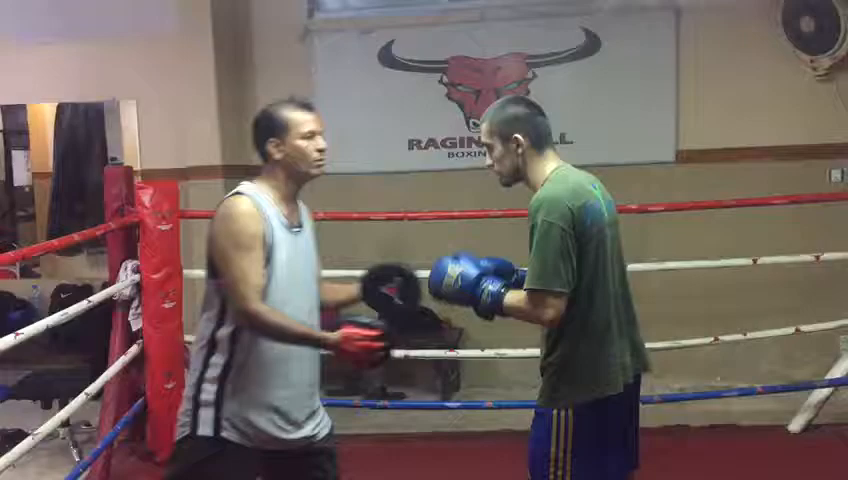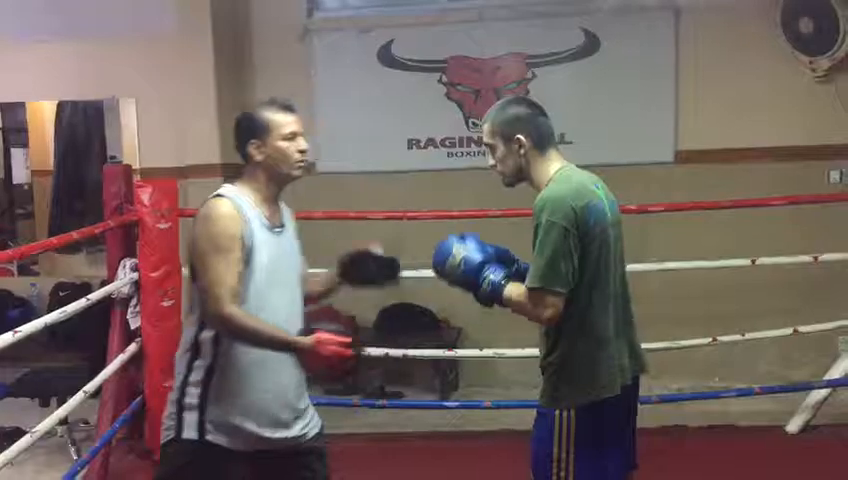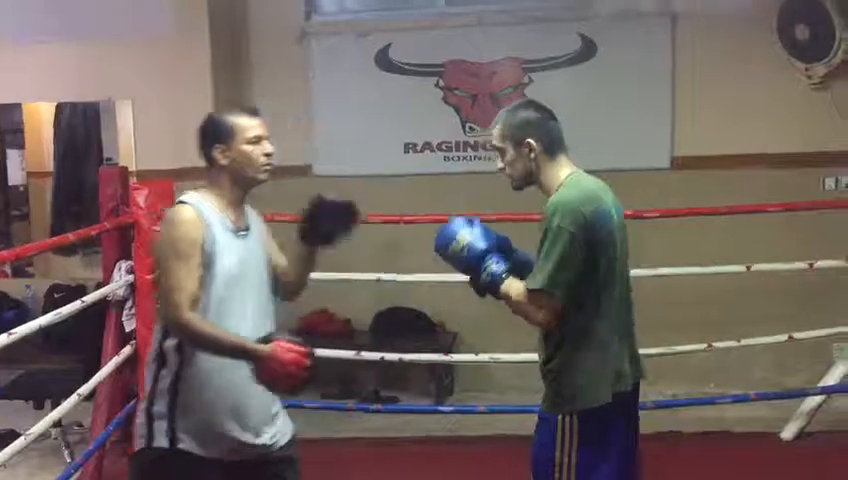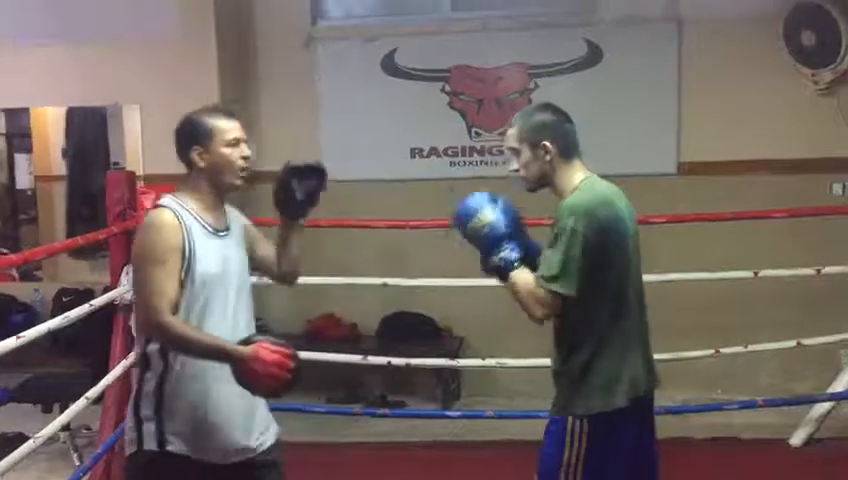
dt=0.1s
person 1, frame 1
left shoulder: (552, 201)
right shoulder: (587, 184)
left elbow: (548, 308)
left wrist: (485, 292)
right wrist: (512, 276)
left hip: (581, 379)
right hip: (617, 368)
person 1, frame 2
left shoulder: (556, 201)
right shoulder: (589, 185)
left elbow: (547, 307)
left wrist: (487, 280)
right wrist: (514, 269)
left hip: (581, 379)
right hip: (615, 368)
person 1, frame 3
left shoulder: (567, 206)
right shoulder: (594, 190)
left elbow: (541, 310)
left wrist: (488, 268)
right wrist: (514, 261)
left hip: (583, 386)
right hip: (614, 375)
person 1, frame 4
left shoulder: (580, 209)
right shoulder: (607, 195)
left elbow: (543, 306)
left wrist: (501, 252)
right wrist: (524, 251)
left hip: (595, 391)
right hip: (629, 380)
person 2, frame 1
left shoulder: (300, 211)
right shoulder: (242, 211)
right elbow: (248, 310)
left wrist: (365, 290)
right wrist: (334, 340)
right hip: (227, 410)
person 2, frame 2
left shoulder: (282, 213)
right shoulder: (224, 214)
right elbow: (221, 312)
left wrist: (342, 275)
right wrist: (302, 345)
right hip: (214, 415)
person 2, frame 3
left shoulder: (253, 221)
right shoulder: (186, 220)
left elbow: (287, 287)
right elbow: (179, 317)
left wrist: (312, 244)
right wrist: (258, 353)
right hip: (184, 422)
person 2, frame 4
left shoulder: (236, 221)
right shoulder: (165, 224)
left elbow: (285, 271)
right elbow: (158, 322)
left wrist: (292, 220)
right wrist: (240, 354)
right hip: (171, 426)
